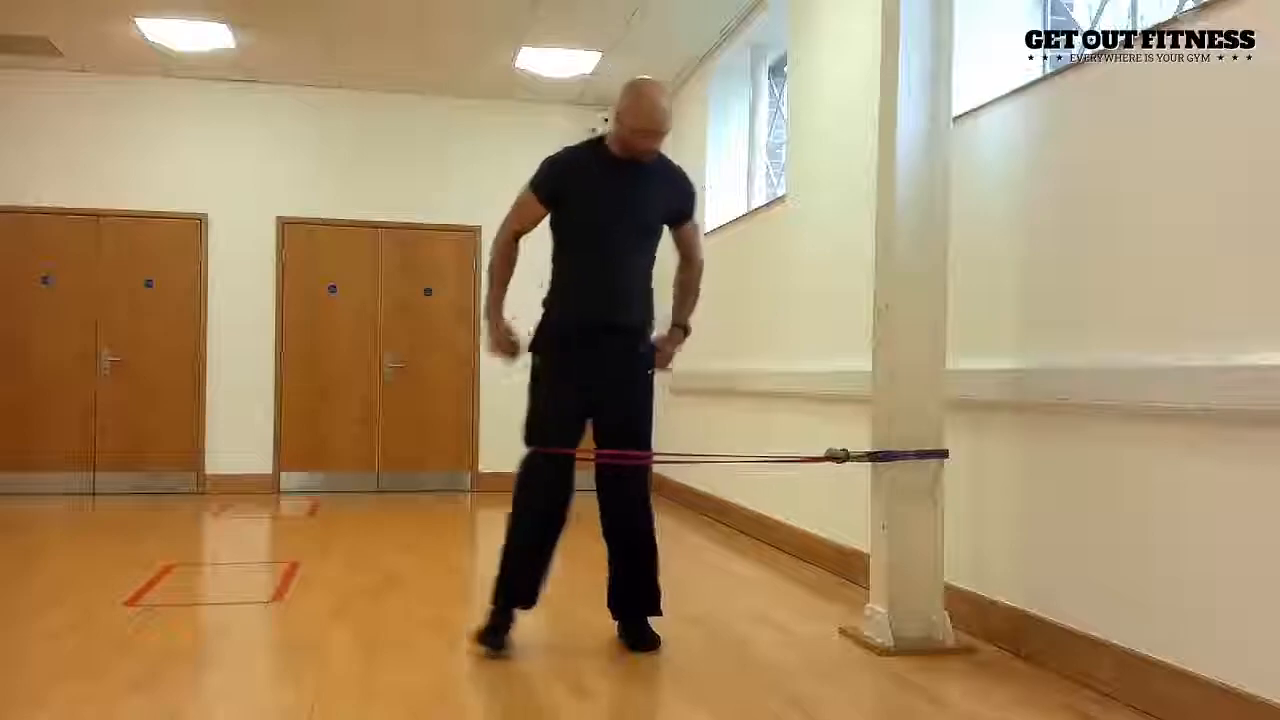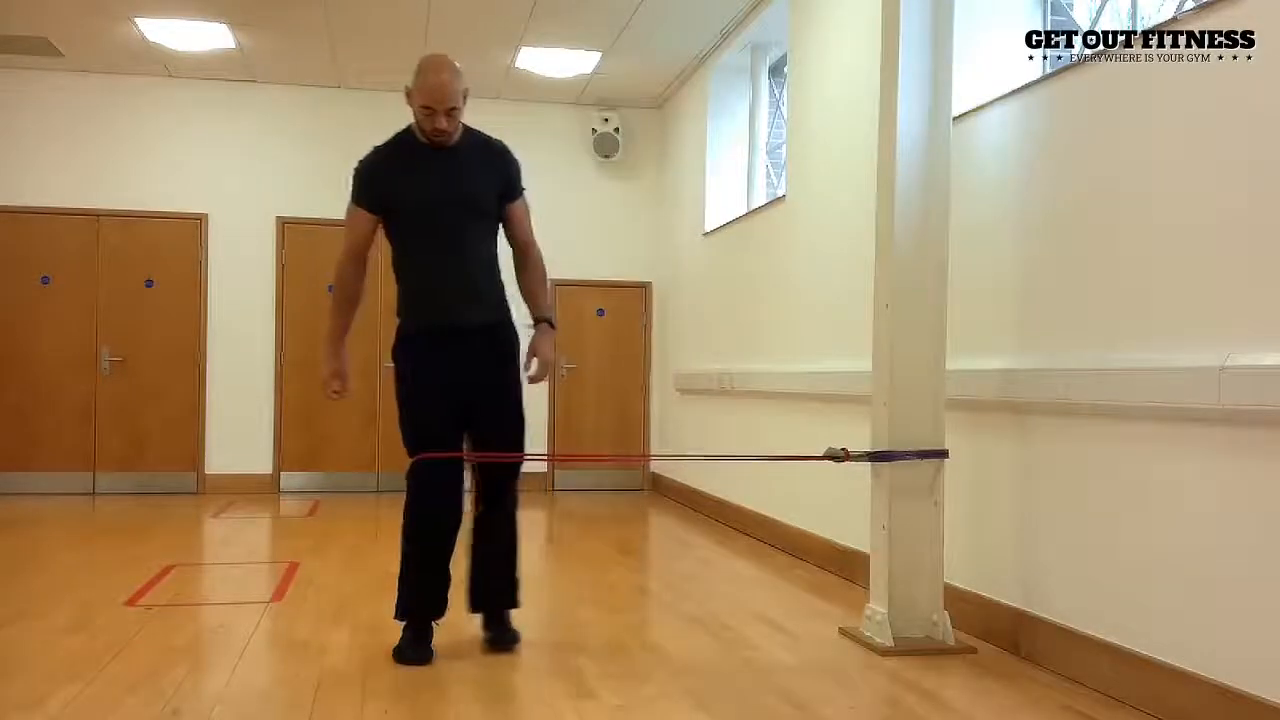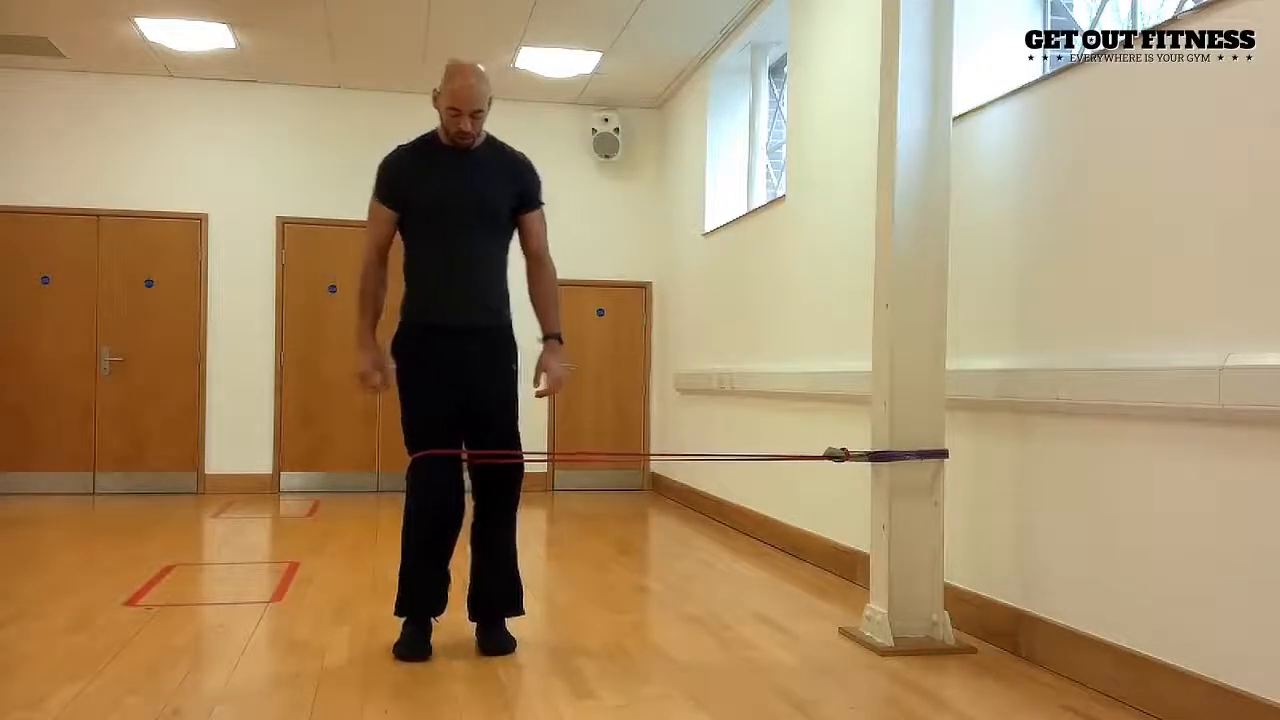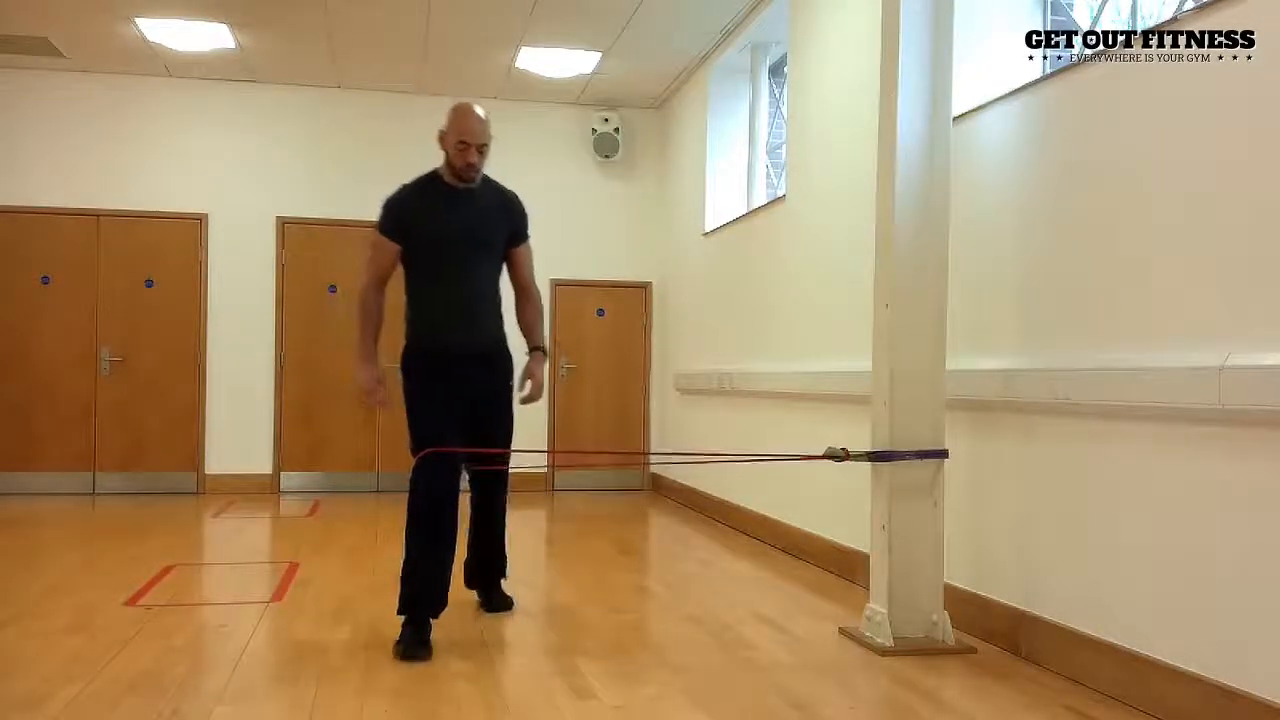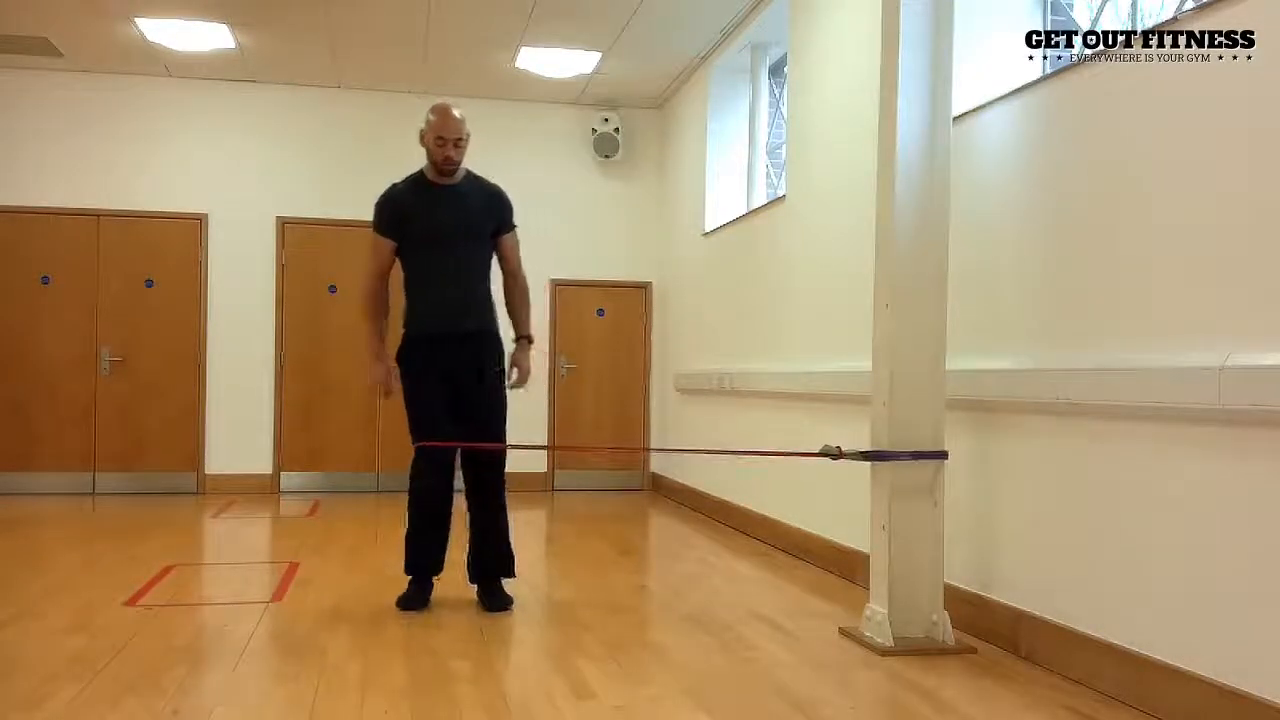
dt=1s
person 1, frame 1
left shoulder: (672, 183)
right shoulder: (567, 168)
left elbow: (691, 259)
right elbow: (509, 235)
left wrist: (678, 329)
right wrist: (495, 316)
left hip: (630, 347)
right hip: (565, 341)
left knee: (628, 482)
right knee: (546, 471)
left ankle: (633, 610)
right ankle: (506, 606)
person 1, frame 2
left shoulder: (496, 159)
right shoulder: (381, 168)
left elbow: (525, 248)
right elbow: (352, 261)
left wrist: (544, 325)
right wrist: (334, 347)
left hip: (492, 339)
right hip: (422, 344)
left knee: (500, 476)
right knee: (432, 481)
left ankle: (494, 606)
right ankle: (419, 618)
person 1, frame 3
left shoulder: (516, 170)
right shoulder: (403, 166)
left elbow: (538, 260)
right elbow: (375, 259)
left wrist: (553, 341)
right wrist: (366, 342)
left hip: (492, 343)
right hip: (423, 344)
left knee: (499, 479)
right knee: (433, 481)
left ankle: (492, 613)
right ankle: (418, 615)
person 1, frame 4
left shoulder: (506, 206)
right shoulder: (407, 203)
left elbow: (525, 286)
right elbow: (374, 285)
left wrist: (537, 353)
right wrist: (367, 360)
left hip: (490, 361)
right hip: (429, 362)
left knee: (491, 476)
right knee: (434, 480)
left ankle: (487, 577)
right ankle: (418, 614)
person 1, frame 5
left shoulder: (492, 198)
right shoulder: (397, 201)
left elbow: (513, 274)
right elbow: (378, 282)
left wrist: (523, 340)
right wrist: (379, 353)
left hip: (482, 348)
right hip: (423, 350)
left knee: (487, 462)
right knee: (432, 464)
left ankle: (490, 576)
right ankle: (421, 576)
